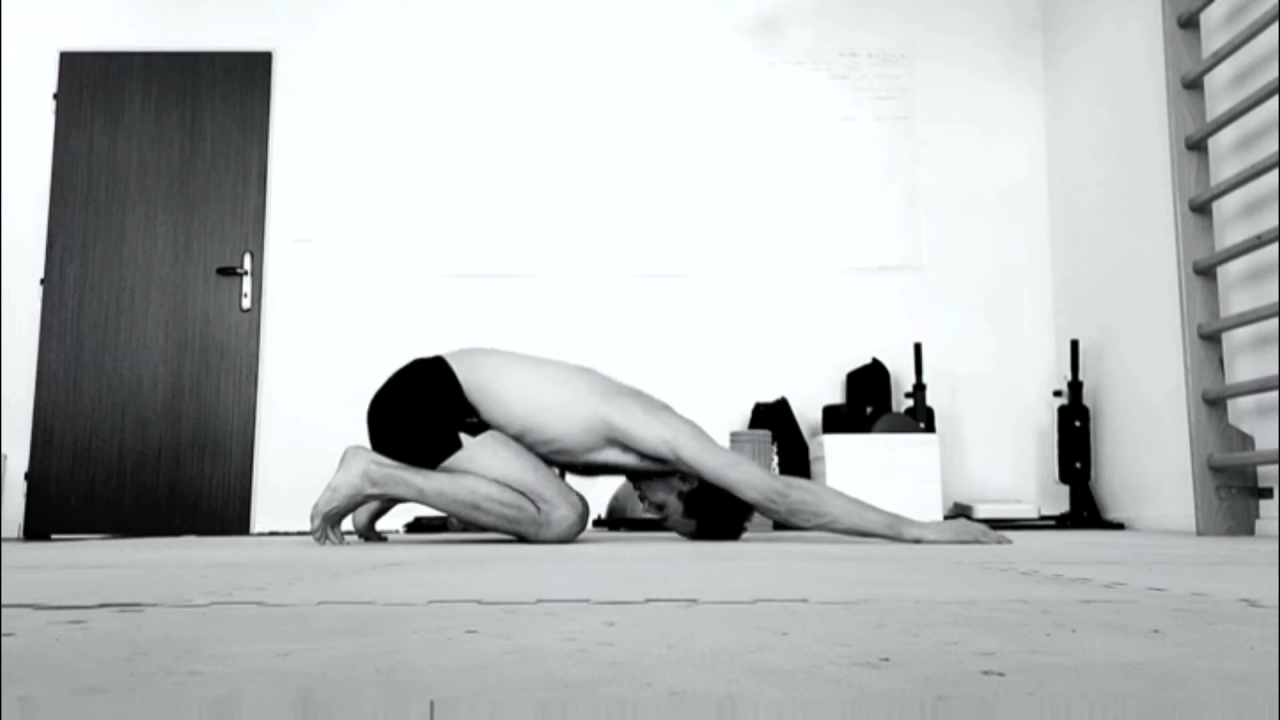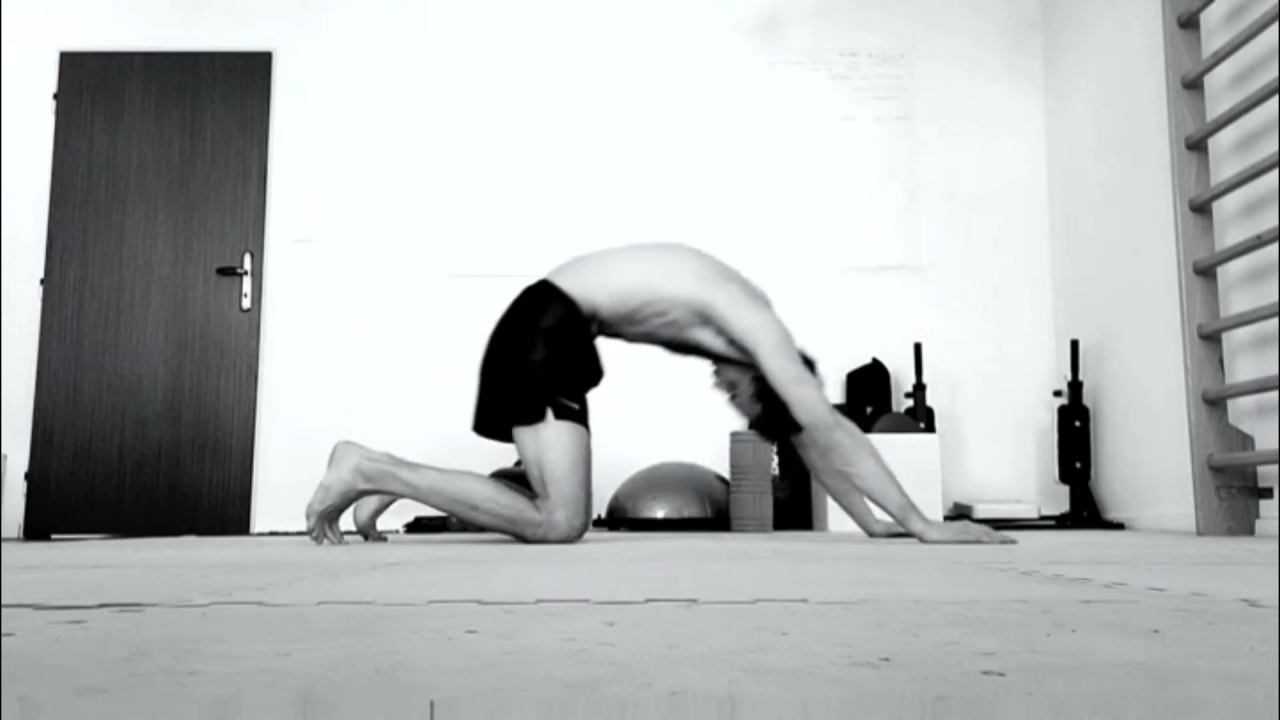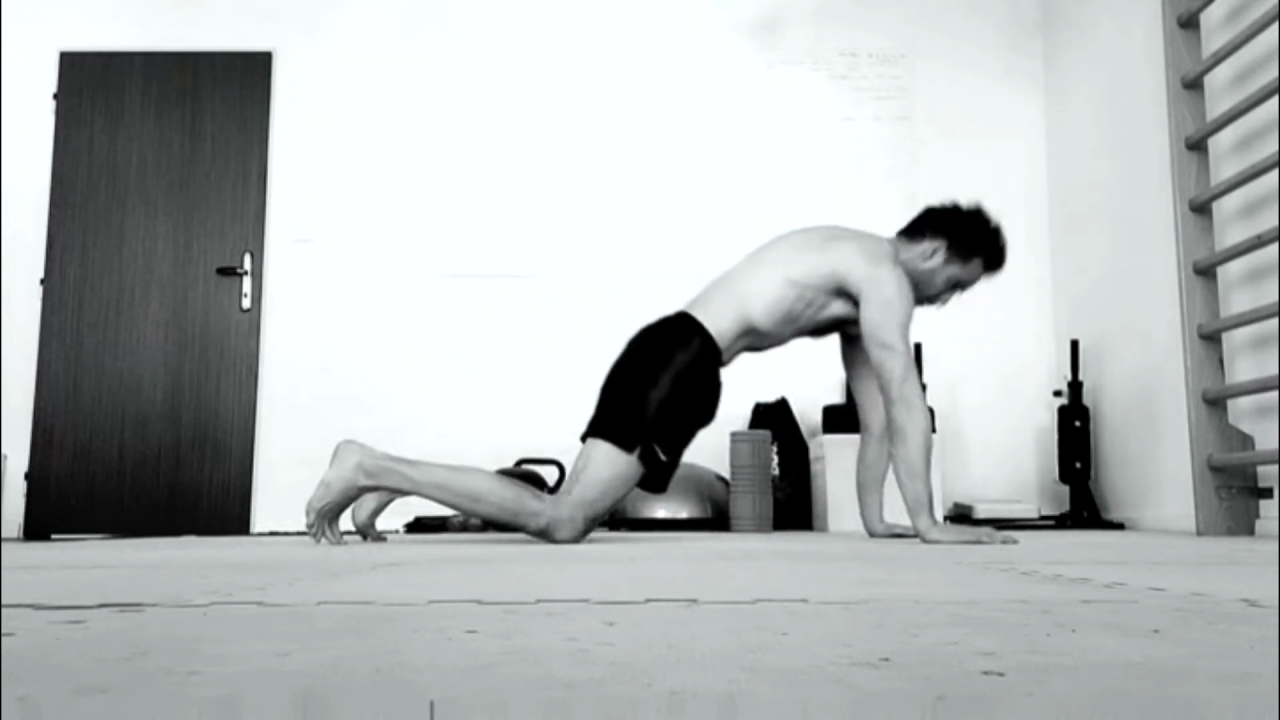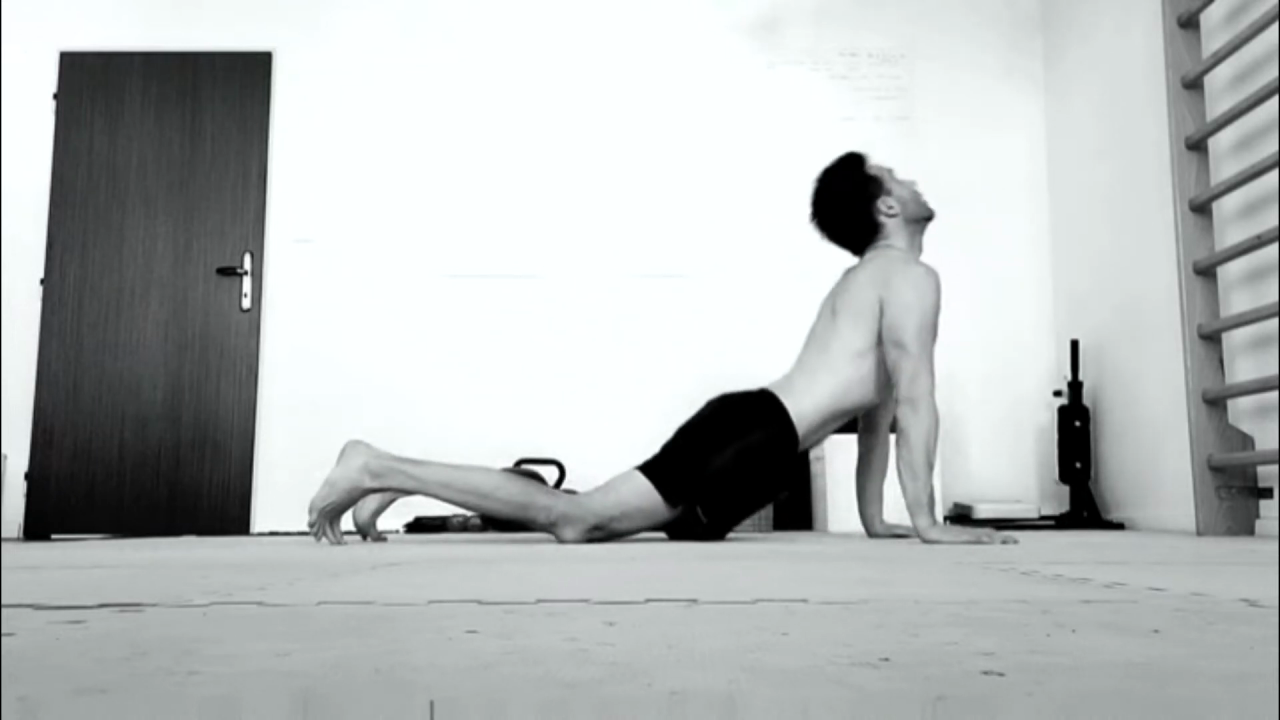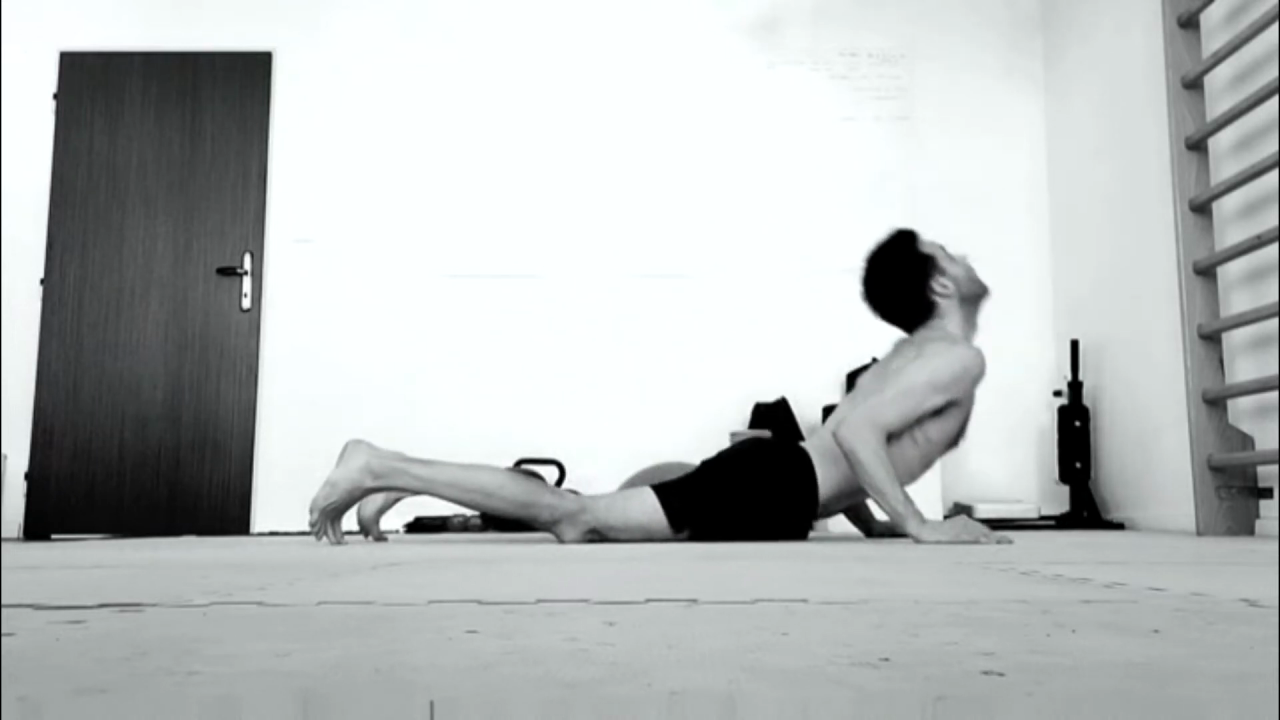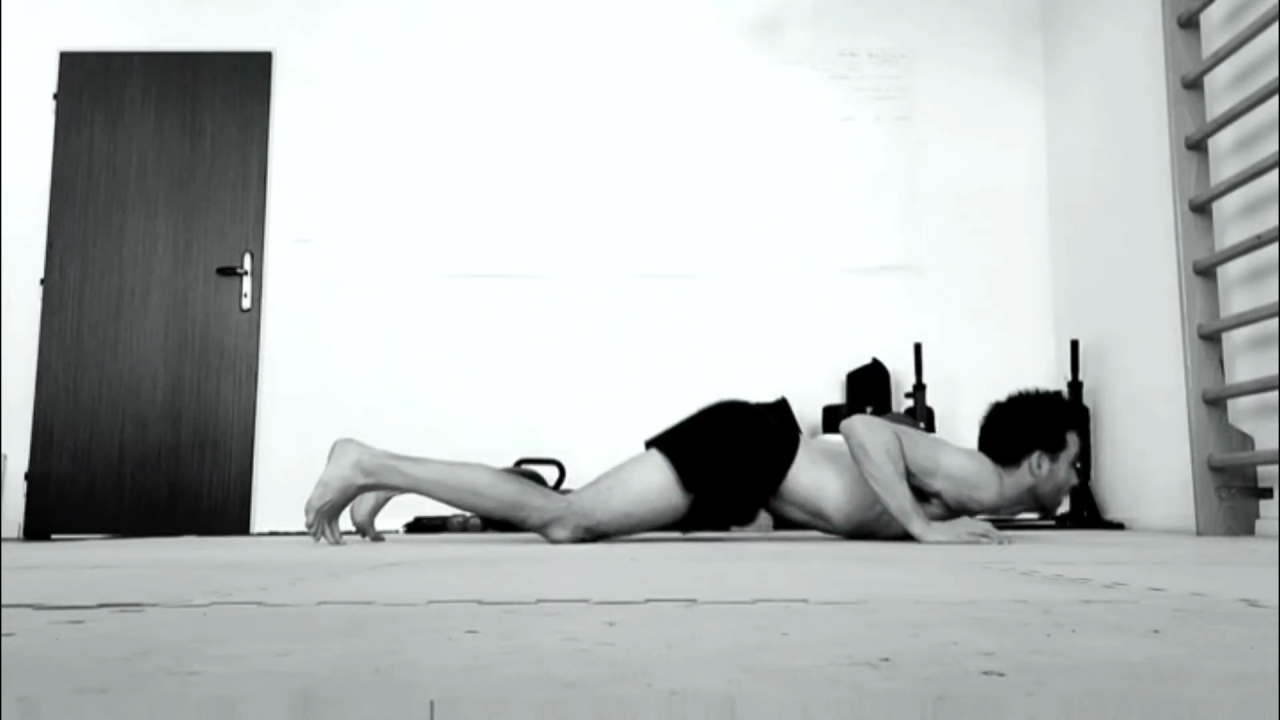
dt=0.7s
person 1, frame 1
left shoulder: (645, 431)
right shoulder: (662, 438)
left elbow: (777, 493)
right elbow: (780, 495)
left wrist: (902, 528)
right wrist: (913, 529)
left hip: (439, 394)
right hip: (423, 399)
left knee: (546, 508)
right knee: (559, 517)
left ankle: (391, 483)
right ankle: (377, 476)
person 1, frame 2
left shoulder: (744, 329)
right shoulder: (757, 326)
left elbow: (812, 440)
right elbow: (828, 431)
left wrist: (872, 523)
right wrist: (918, 523)
left hip: (549, 330)
right hip: (545, 331)
left knee: (550, 509)
right knee: (559, 525)
left ankle: (378, 476)
right ankle: (370, 472)
person 1, frame 3
left shoulder: (859, 272)
right shoulder: (882, 273)
left elbow: (874, 412)
right elbow: (905, 404)
left wrist: (874, 519)
right wrist: (925, 522)
left hip: (677, 360)
right hip: (678, 361)
left knee: (569, 511)
right knee: (562, 519)
left ankle: (383, 479)
right ankle: (372, 469)
person 1, frame 4
left shoulder: (867, 277)
right shoulder: (910, 276)
left elbow: (874, 406)
right elbow: (915, 403)
left wrist: (874, 519)
right wrist: (926, 522)
left hip: (743, 424)
right hip: (757, 437)
left knee: (569, 510)
right knee: (573, 519)
left ankle: (387, 476)
right ankle: (380, 470)
person 1, frame 5
left shoulder: (911, 352)
right shoulder: (959, 358)
right elbow: (853, 432)
left wrist: (876, 520)
right wrist: (916, 525)
left hip: (769, 471)
right hip: (770, 486)
left knee: (574, 511)
right knee: (575, 520)
left ankle: (389, 475)
right ankle: (380, 471)
person 1, frame 6
left shoulder: (960, 472)
right shoulder: (977, 483)
right elbow: (862, 426)
left wrist: (916, 517)
right wrist: (923, 528)
left hip: (754, 441)
right hip: (744, 444)
left knee: (563, 509)
right knee: (563, 517)
left ankle: (383, 478)
right ankle: (371, 466)
